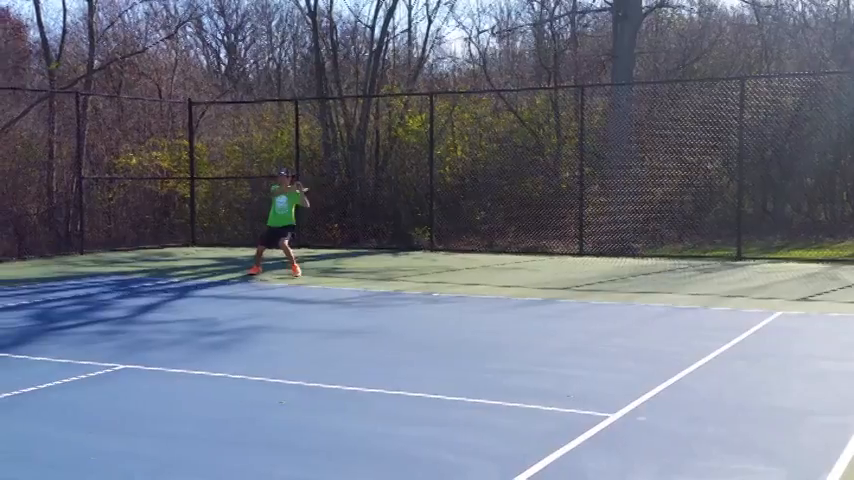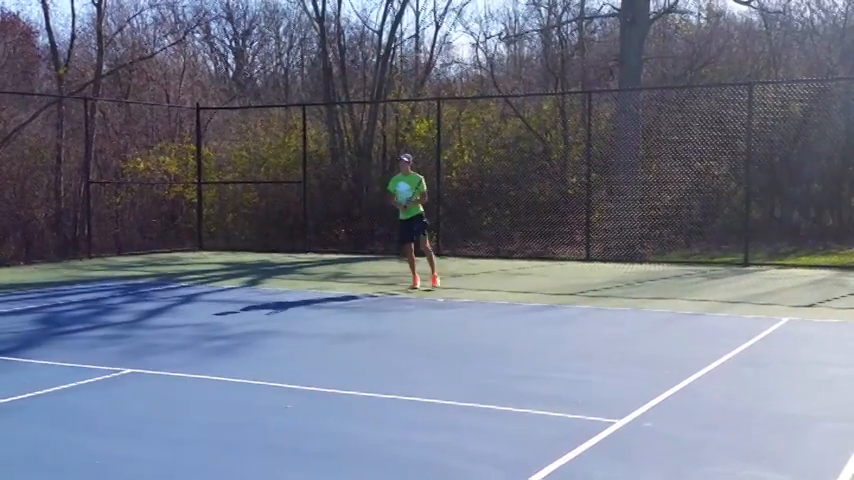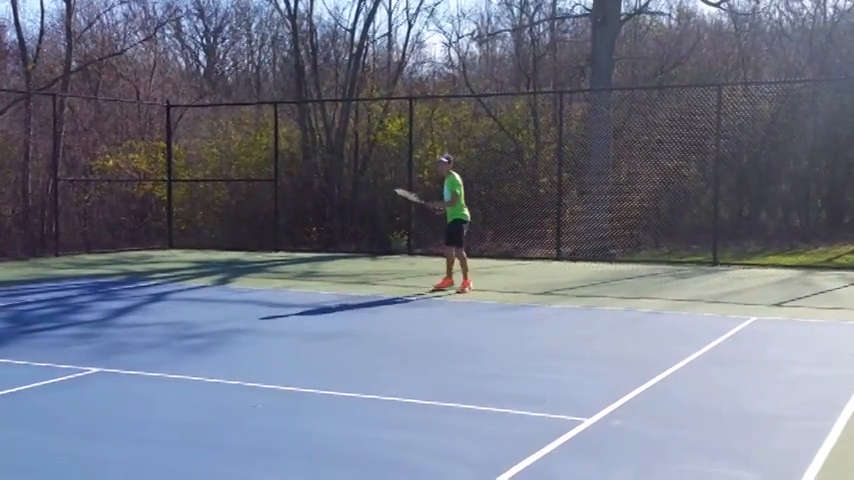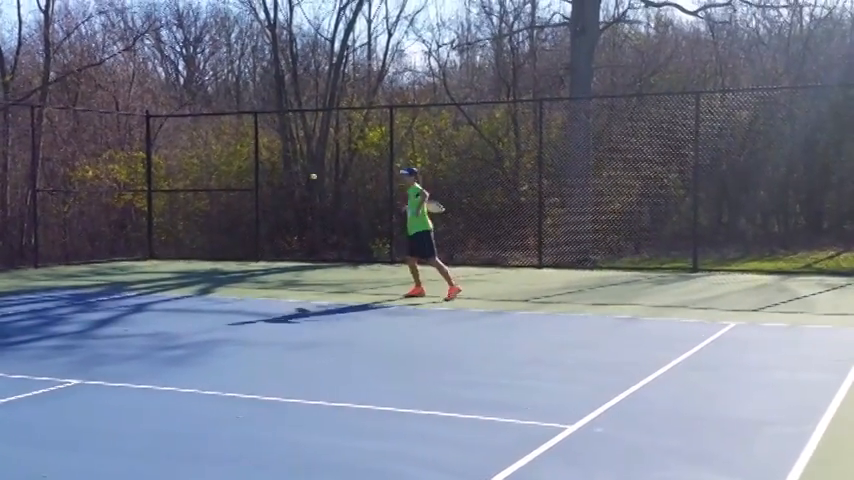
dt=1s
person 1, frame 1
left shoulder: (295, 193)
right shoulder: (275, 188)
left elbow: (307, 205)
right elbow: (274, 193)
left wrist: (300, 192)
right wrist: (290, 189)
left hip: (287, 225)
right hip: (273, 225)
left knee: (283, 244)
right knee: (260, 247)
left ankle: (295, 267)
right ankle: (257, 267)
person 1, frame 2
left shoulder: (418, 179)
right shoulder: (395, 179)
left elbow: (424, 198)
right elbow: (392, 199)
left wrist: (412, 203)
right wrist: (397, 205)
left hip: (417, 214)
right hip: (404, 217)
left knee: (425, 245)
right knee: (408, 248)
left ankle: (434, 275)
right ankle: (415, 277)
person 1, frame 3
left shoulder: (454, 179)
right shoulder: (447, 179)
left elbow: (453, 202)
left wrist: (436, 204)
right wrist: (441, 207)
left hip: (459, 218)
right hip: (452, 218)
left knee: (458, 250)
right knee: (448, 249)
left ankle: (466, 282)
right ankle: (448, 278)
person 1, frame 4
left shoulder: (415, 188)
right shoulder: (412, 190)
left elbow: (425, 195)
left wrist: (418, 207)
left hip: (423, 231)
right hip: (414, 231)
left knee: (432, 260)
right knee: (410, 260)
left ankle: (453, 287)
right ankle: (419, 287)
